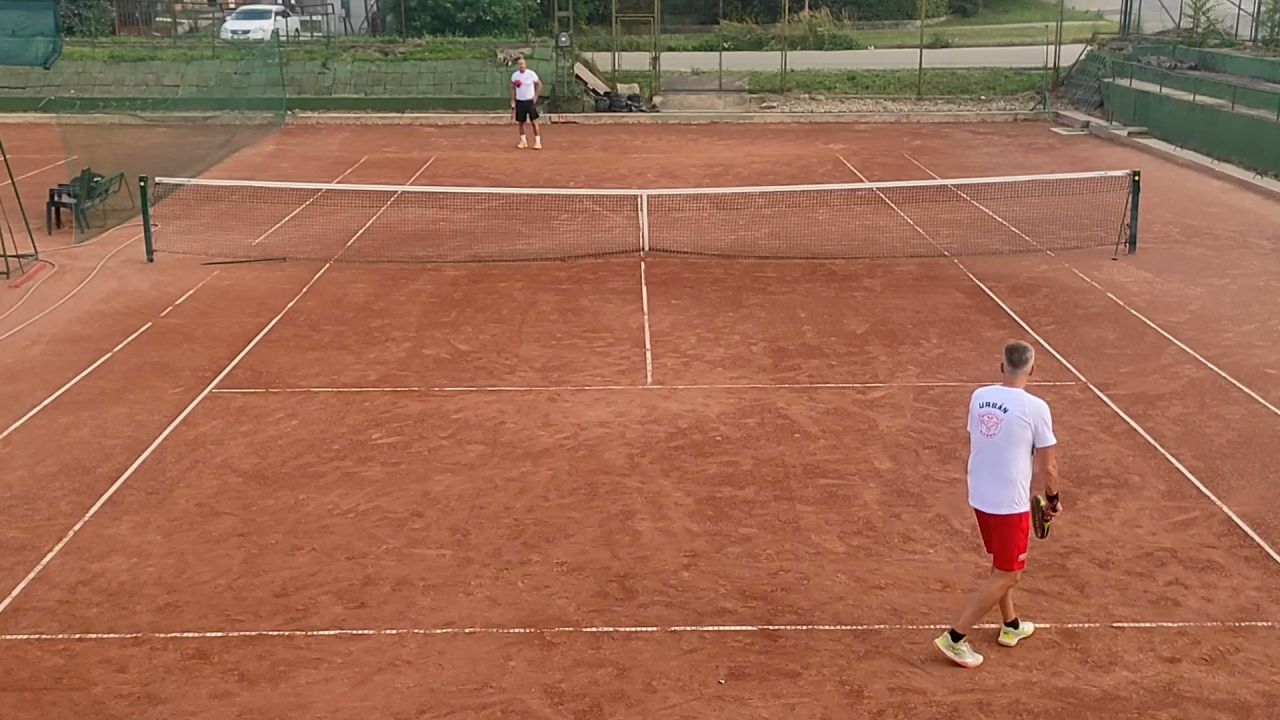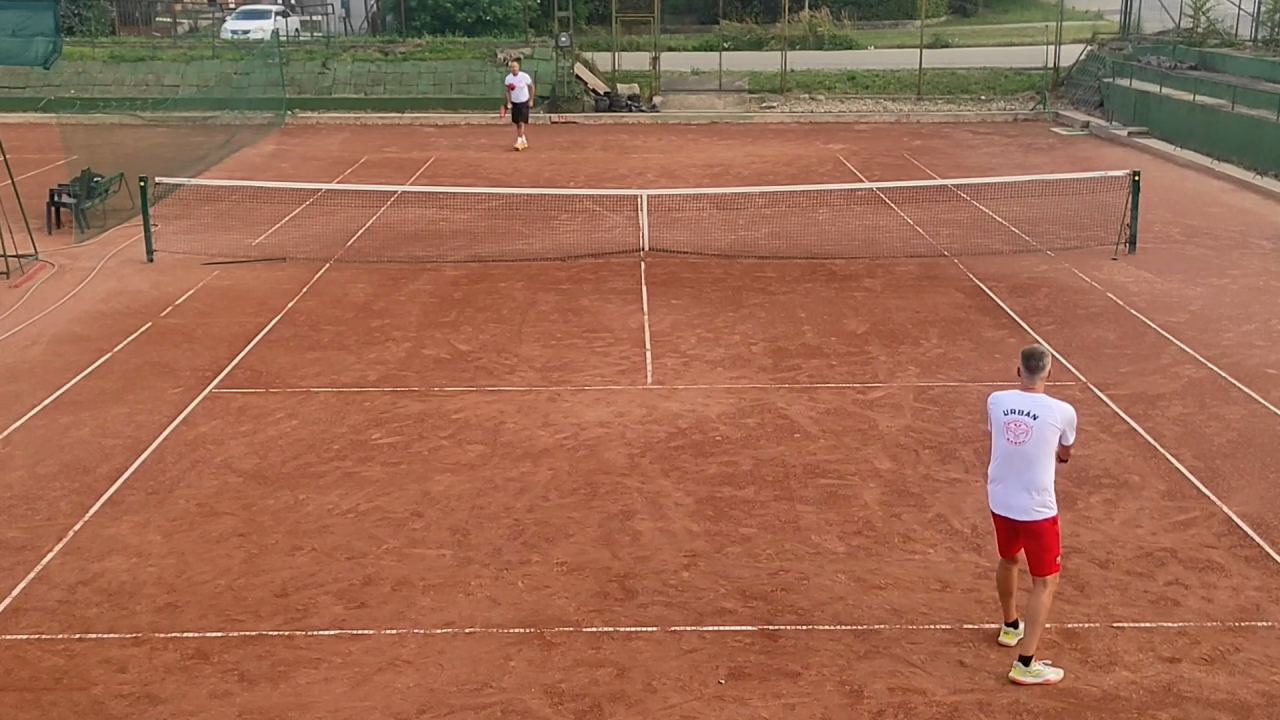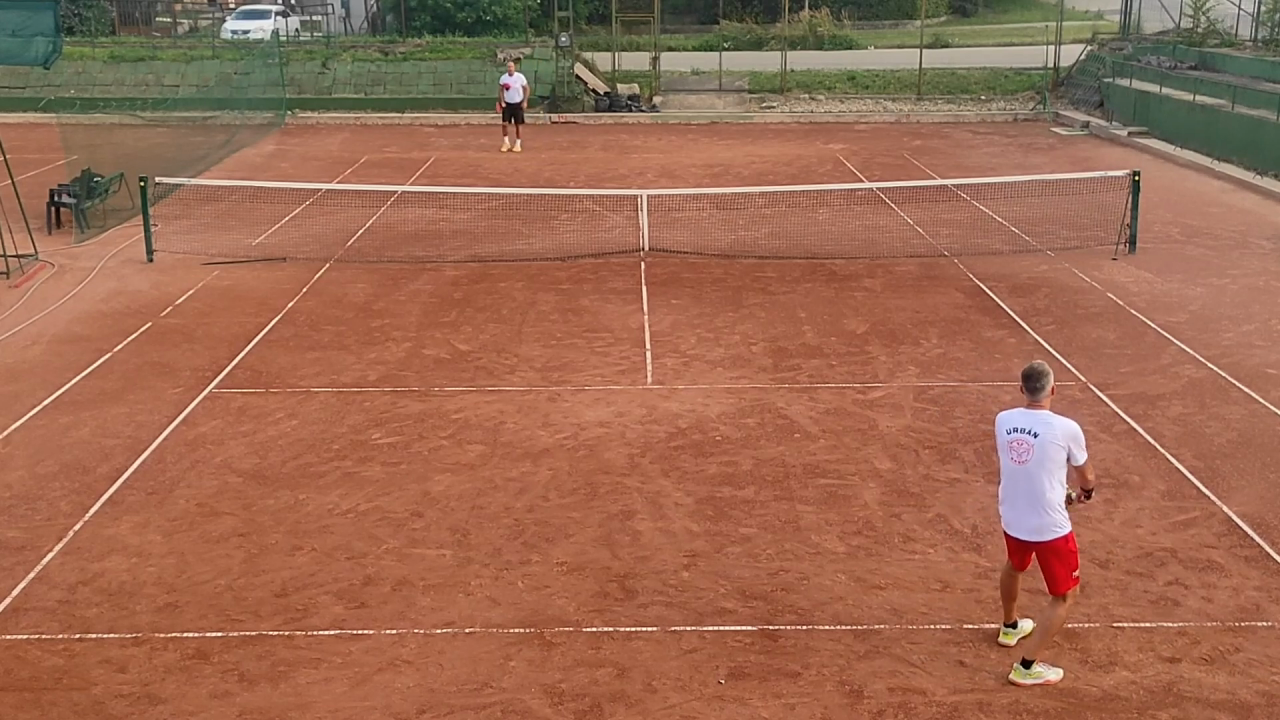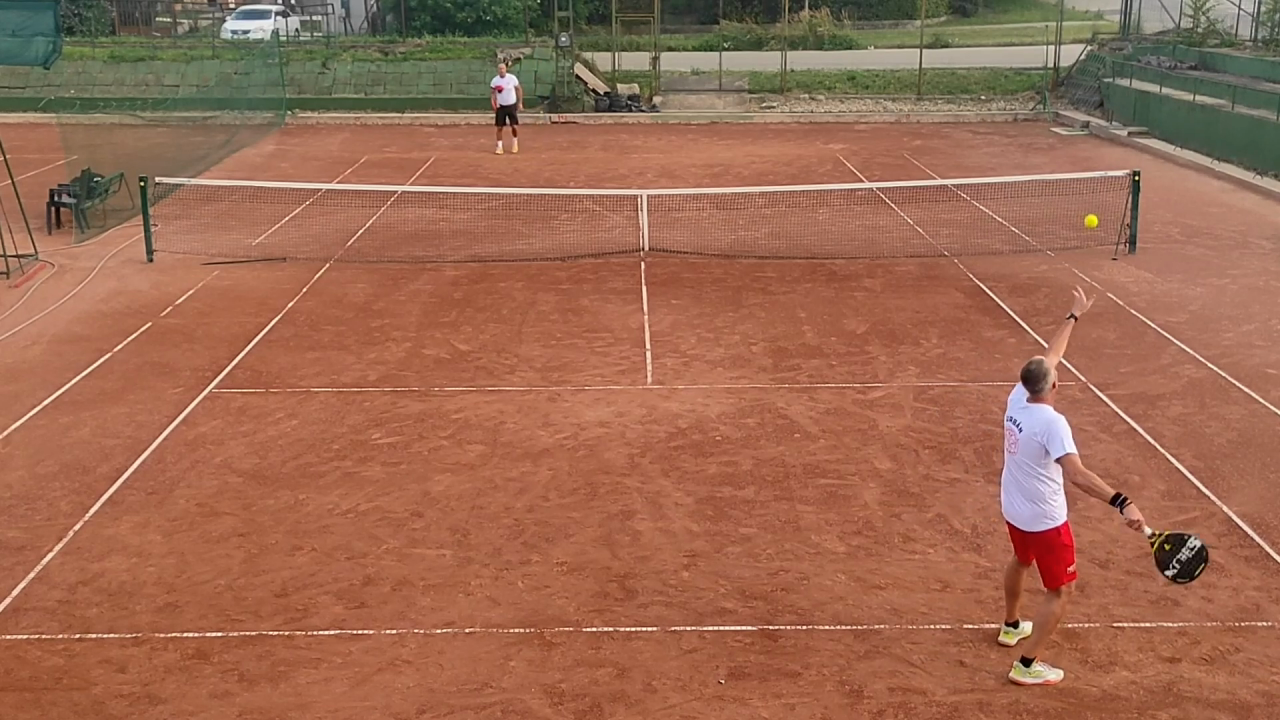
dt=0.5s
person 1, frame 1
left shoulder: (979, 397)
right shoulder: (1036, 408)
right elbow: (1047, 467)
right wrist: (1053, 499)
left hip: (979, 496)
right hip: (1009, 503)
left knee: (1003, 561)
right knee: (1006, 576)
left ankle: (1011, 625)
right ankle: (954, 636)
person 1, frame 2
left shoulder: (996, 401)
right shoulder: (1062, 412)
left hip: (1000, 502)
right hip: (1038, 509)
left knee: (1008, 560)
right knee: (1045, 582)
left ankle: (1011, 626)
right ankle: (1026, 663)
person 1, frame 3
left shoulder: (1003, 421)
right shoulder: (1066, 429)
right elbow: (1086, 477)
right wrist: (1086, 492)
left hip: (1012, 521)
right hip: (1051, 527)
left knee: (1014, 567)
right knee: (1065, 595)
left ankle: (1010, 627)
right ankle: (1026, 667)
person 1, frame 4
left shoulder: (1016, 398)
right shoulder: (1052, 423)
left elbow: (1047, 360)
right elbow: (1077, 474)
left wrist: (1073, 316)
right wrist: (1123, 503)
left hip: (1014, 511)
right hip: (1045, 521)
left knee: (1021, 561)
right knee: (1060, 591)
left ankle: (1011, 626)
right ankle: (1027, 666)
